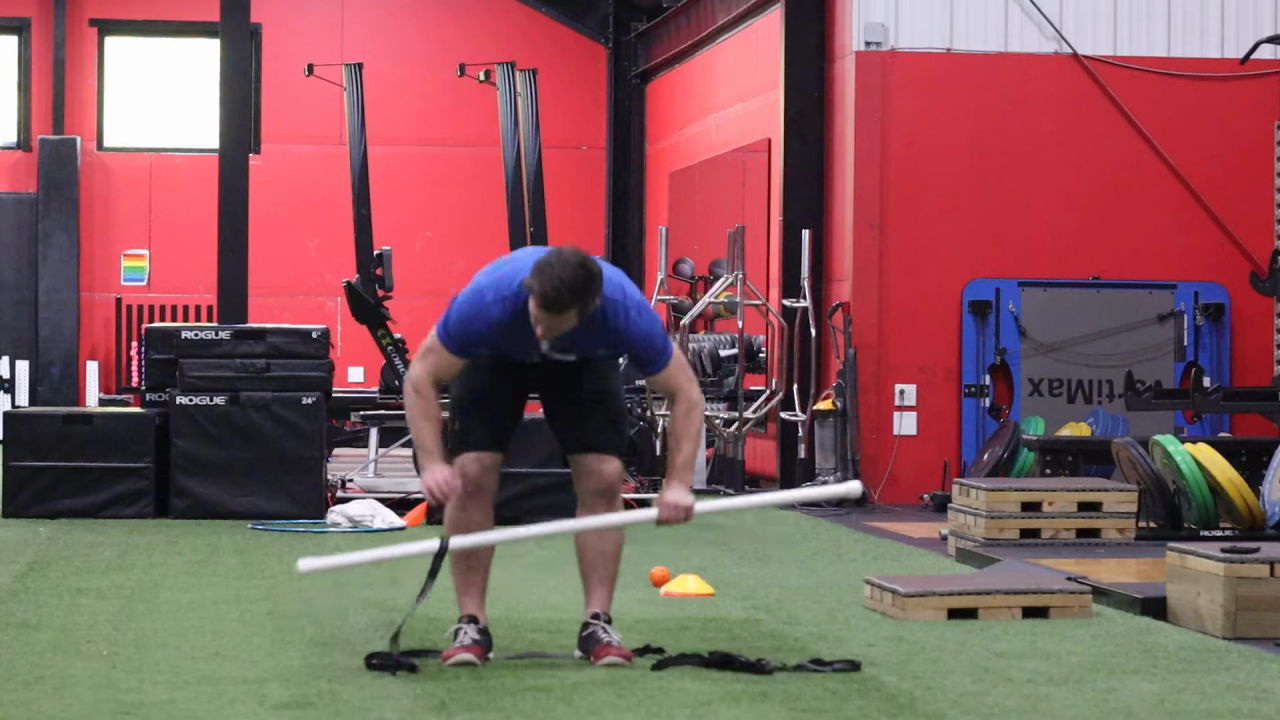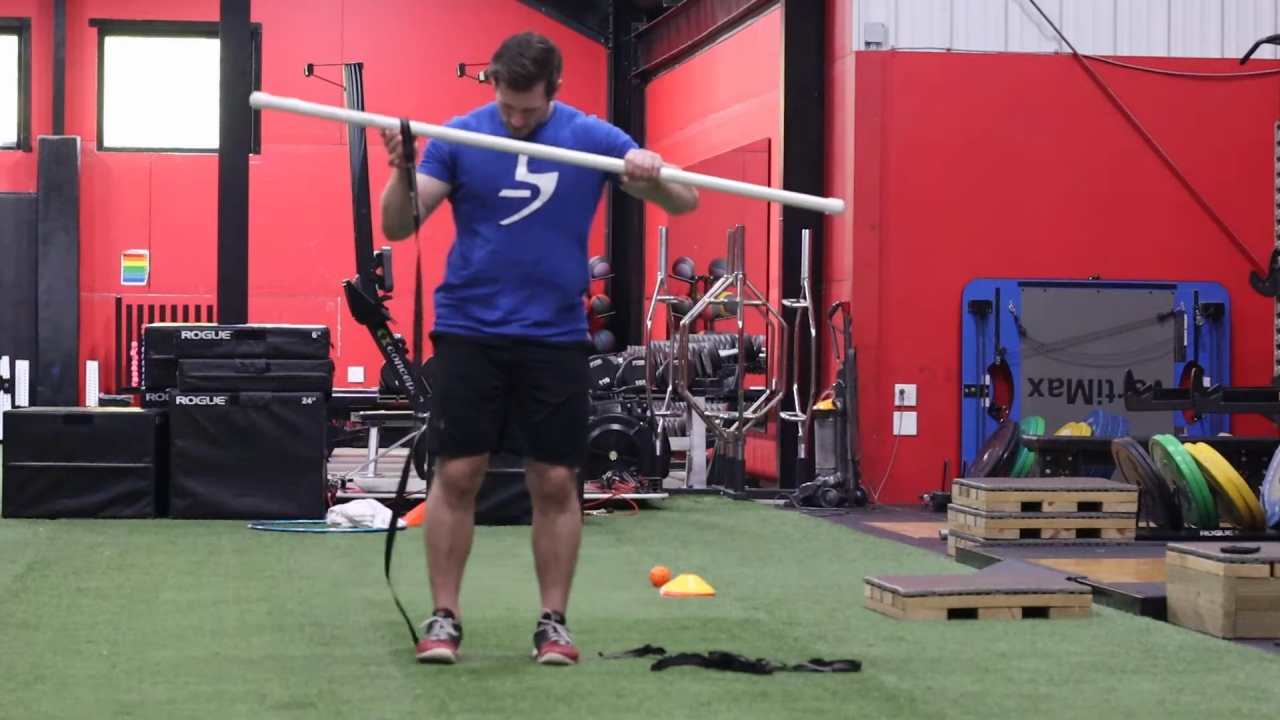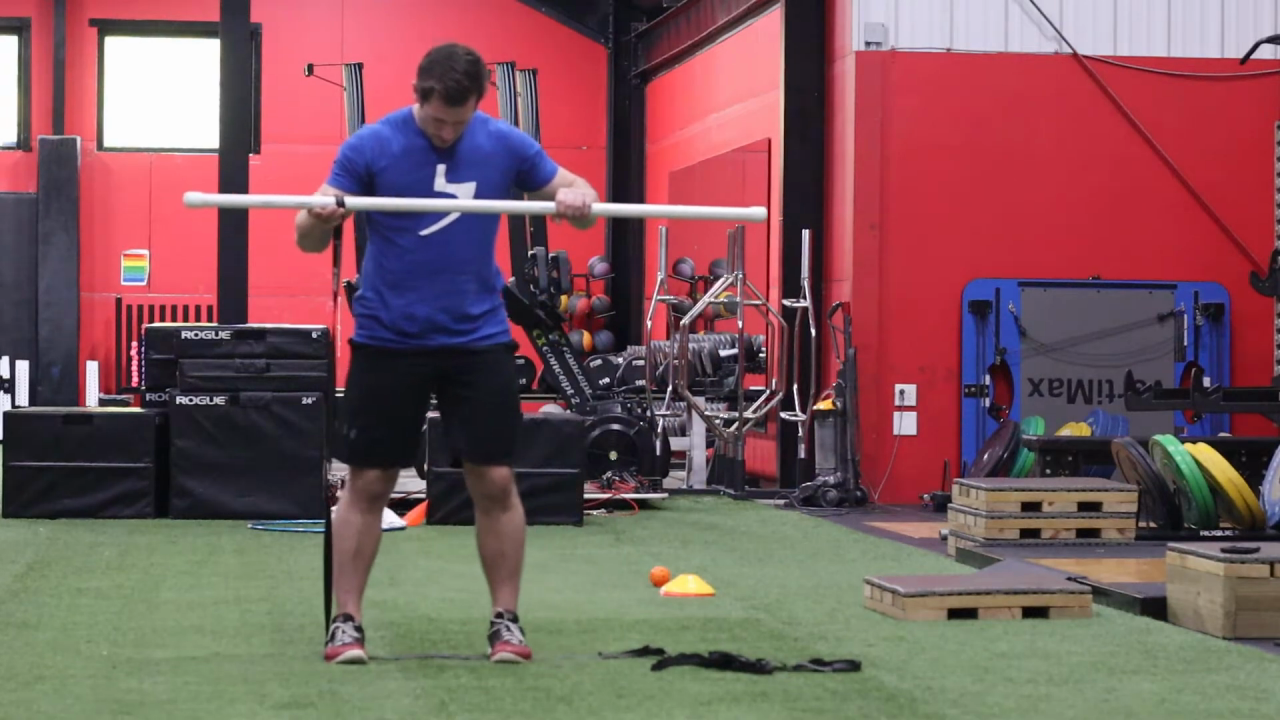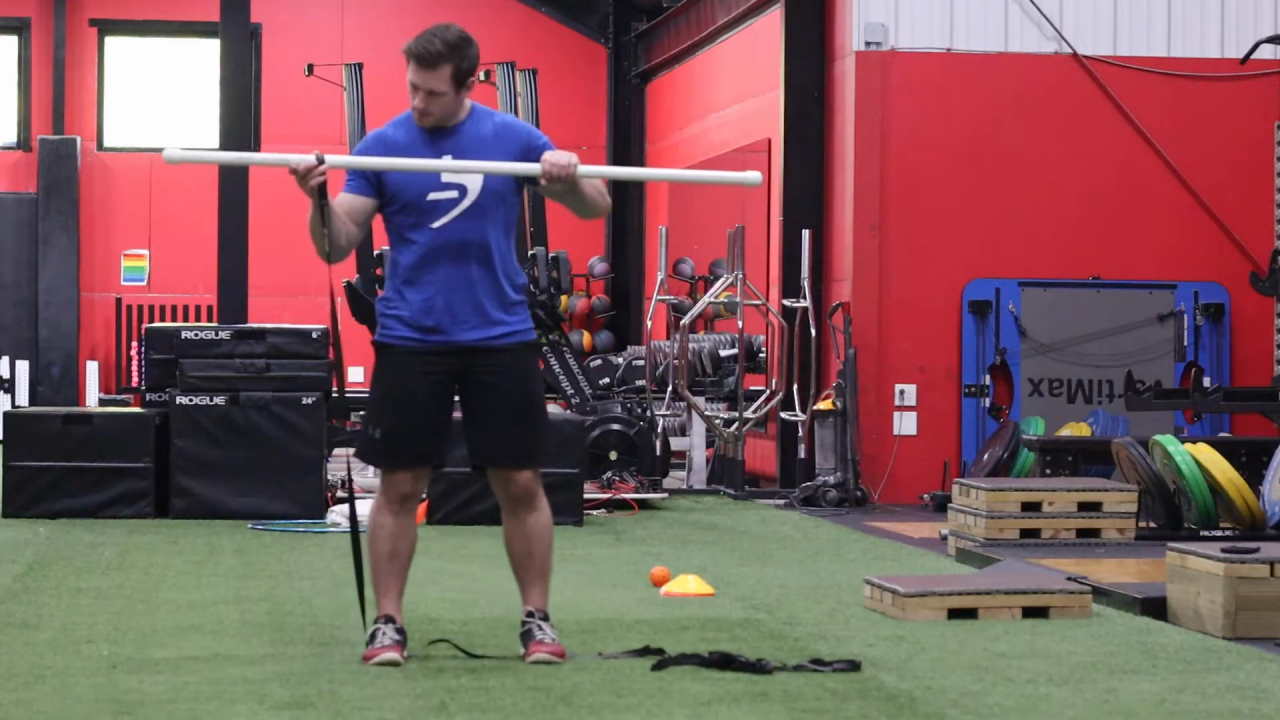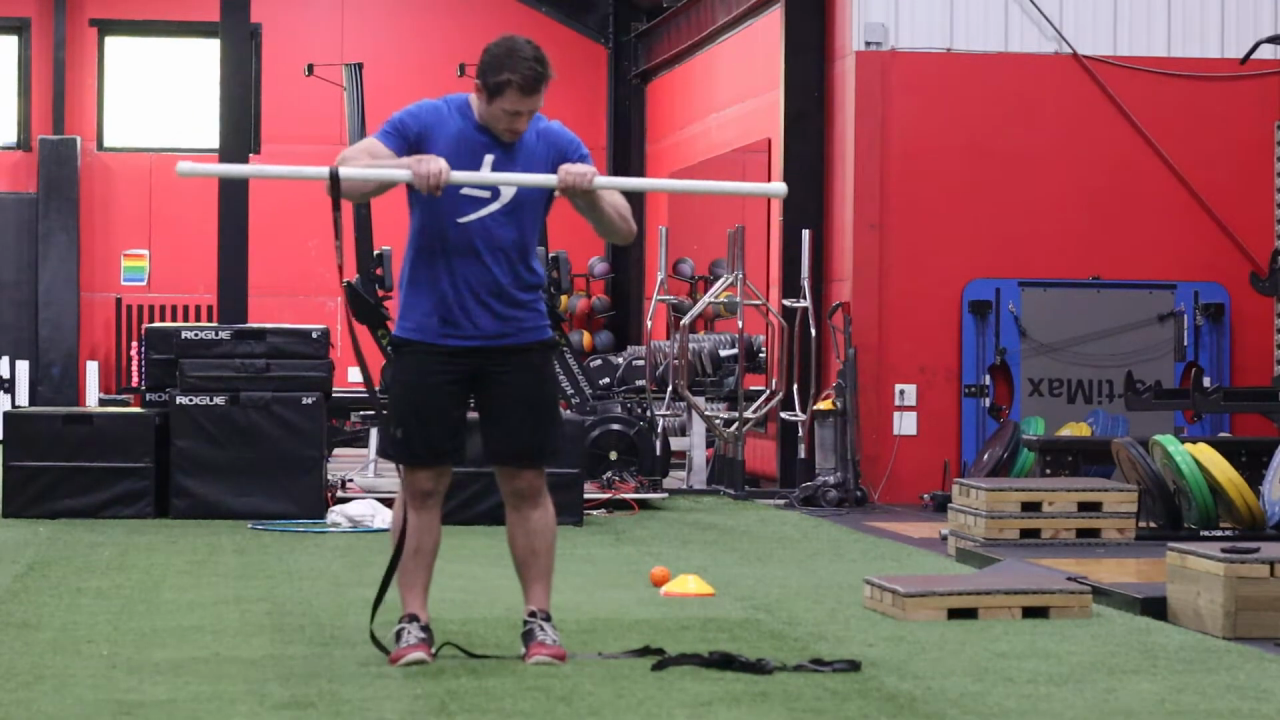
dt=1s
person 1, frame 1
left shoulder: (625, 313)
right shoulder: (487, 301)
left elbow: (685, 395)
right elbow: (422, 379)
left wrist: (677, 483)
right wrist: (431, 462)
left hip: (586, 362)
right hip: (494, 356)
left knee: (603, 477)
right knee: (473, 473)
left ankle: (597, 623)
right ankle: (471, 624)
person 1, frame 2
left shoulder: (594, 138)
right shoulder: (457, 137)
left elbow: (684, 198)
right elbow: (396, 226)
left wrist: (654, 174)
right wrist: (401, 174)
left hip: (555, 337)
right hip: (468, 332)
left knee: (555, 483)
right knee: (456, 476)
left ankle: (553, 620)
right ankle: (444, 616)
person 1, frame 3
left shoulder: (507, 145)
right shoulder: (370, 146)
left elbow: (575, 195)
right elbow: (308, 239)
left wrist: (578, 201)
right wrist: (318, 219)
left hip: (480, 339)
right hip: (388, 340)
left knee: (495, 483)
right knee: (367, 484)
left ankle: (506, 620)
right ankle: (345, 621)
person 1, frame 4
left shoulder: (514, 137)
right shoulder: (381, 147)
left elbow: (596, 207)
right elbow: (336, 247)
left wrist: (570, 178)
right wrist: (318, 198)
left hip: (501, 336)
right hip: (410, 340)
left knee: (520, 483)
right knee: (400, 484)
left ankle: (537, 618)
right ankle: (387, 622)
person 1, frame 5
left shoulder: (557, 141)
right shoulder: (425, 122)
left elbow: (624, 231)
right elbow: (340, 178)
left wrist: (591, 190)
right wrist: (406, 164)
left hip: (519, 339)
right hip: (428, 336)
left knee: (525, 482)
right knee: (422, 483)
left ankle: (538, 619)
right ankle: (412, 620)
